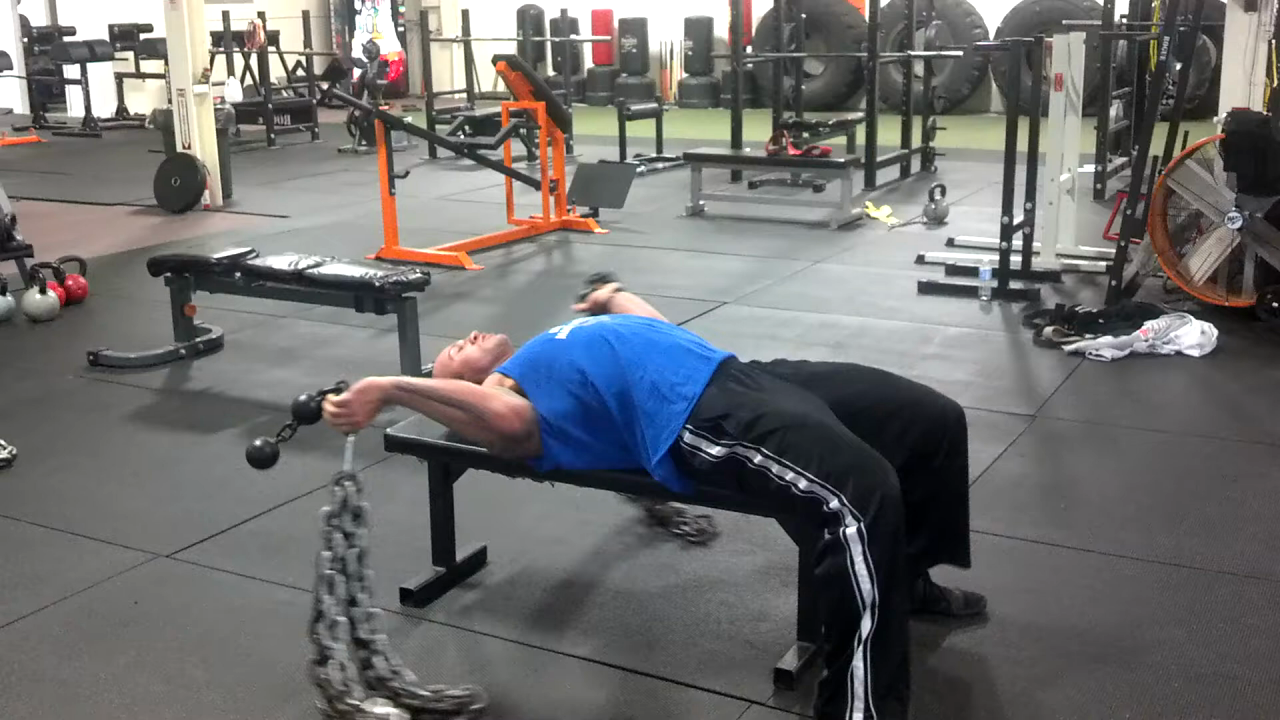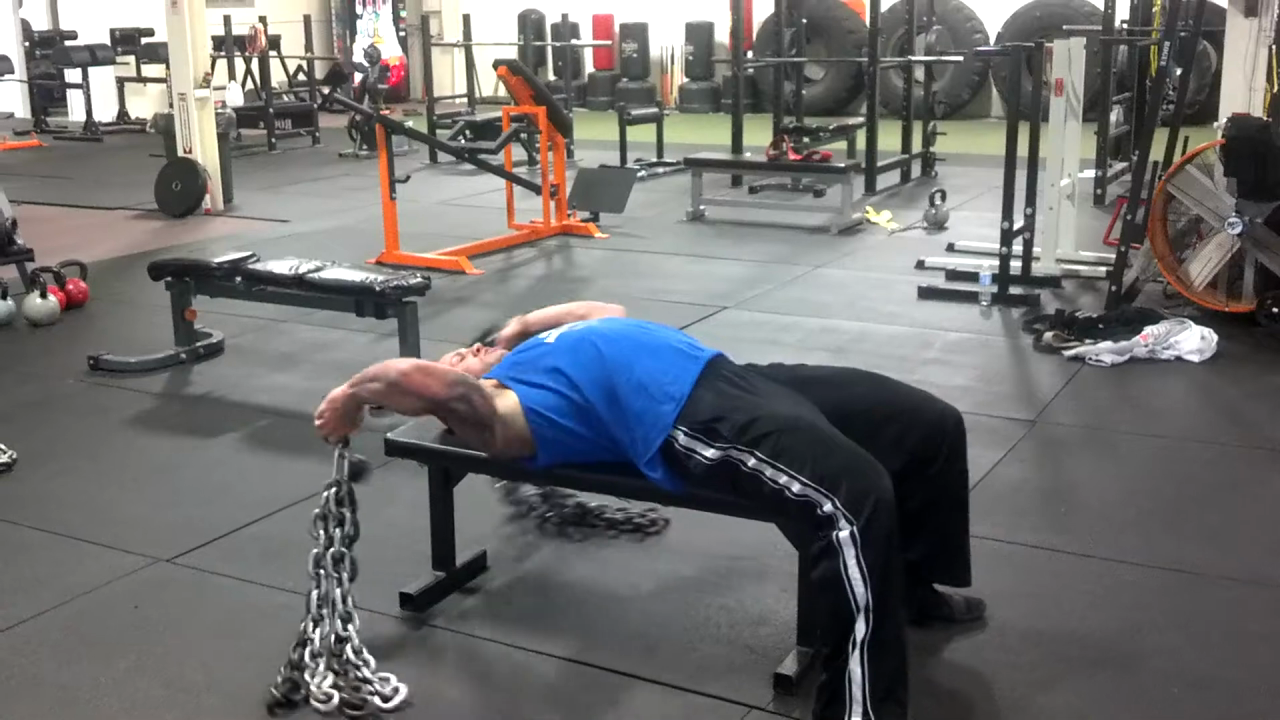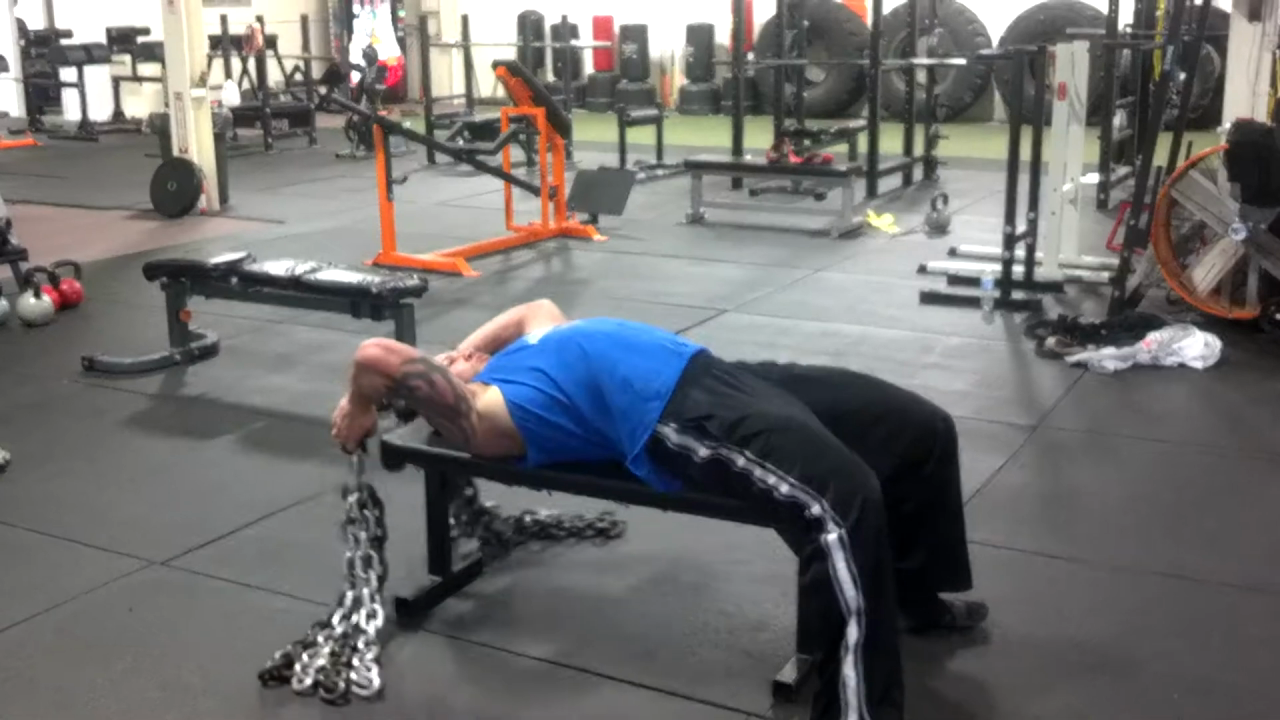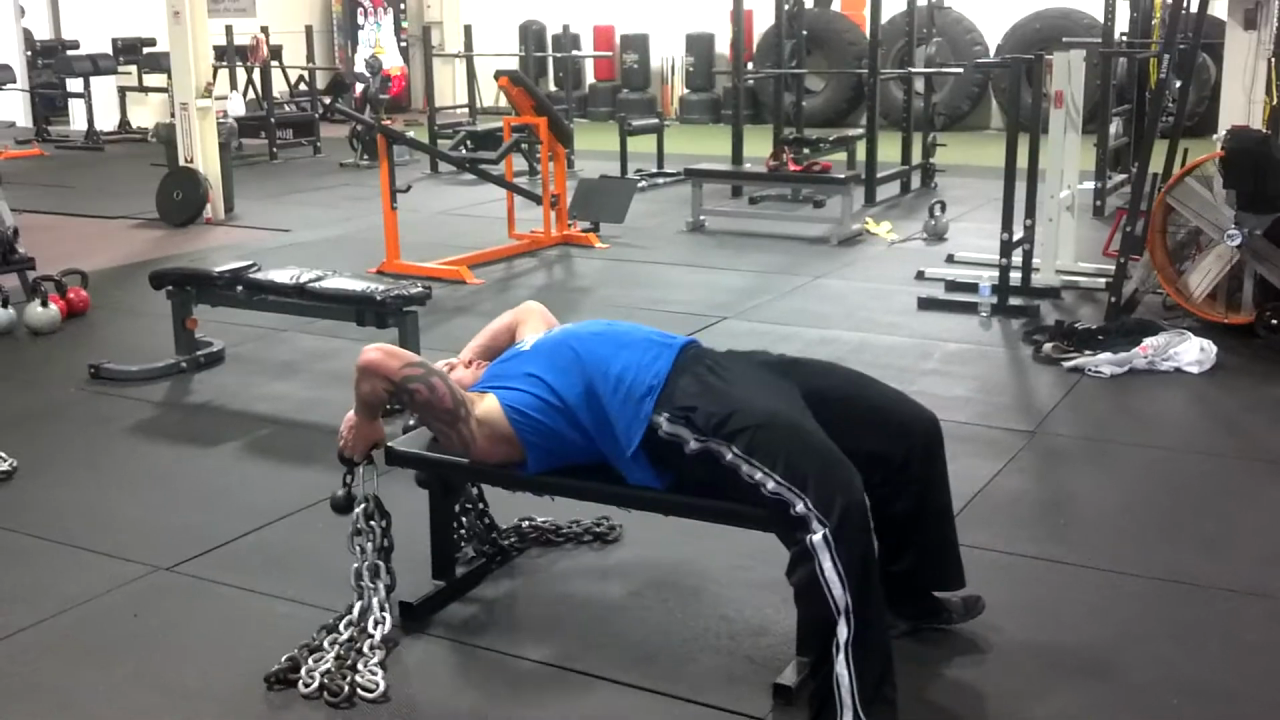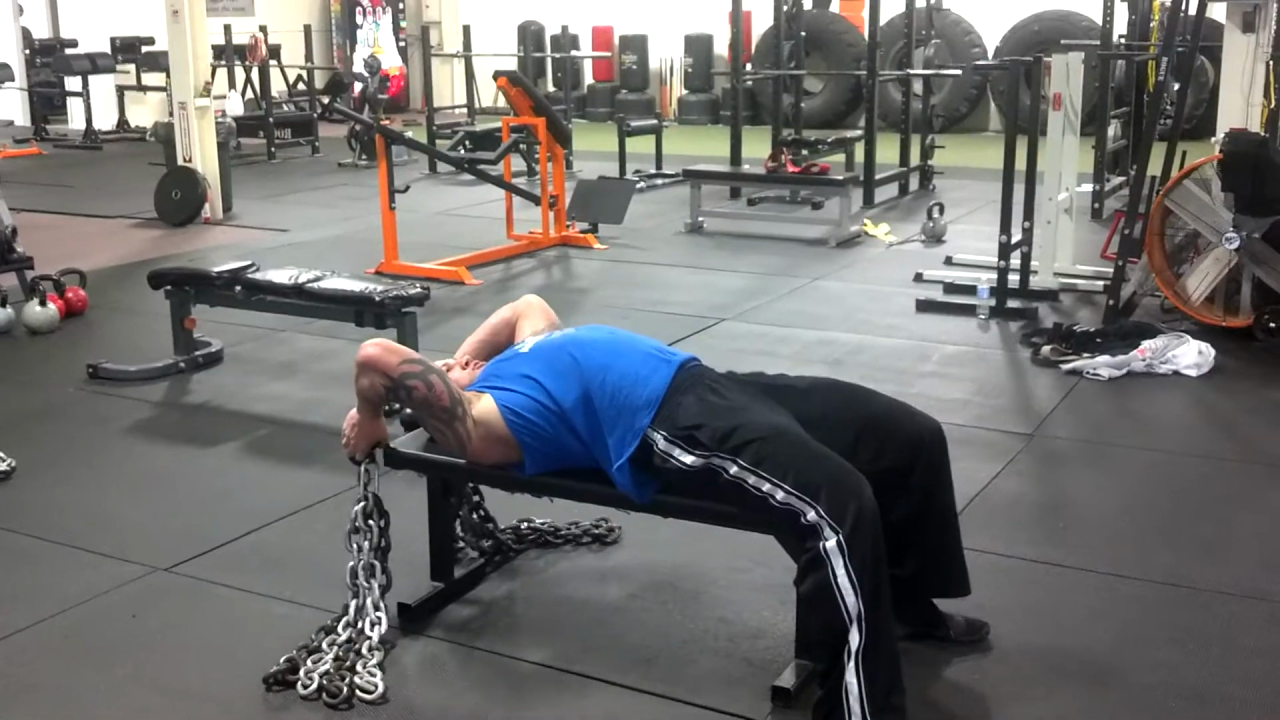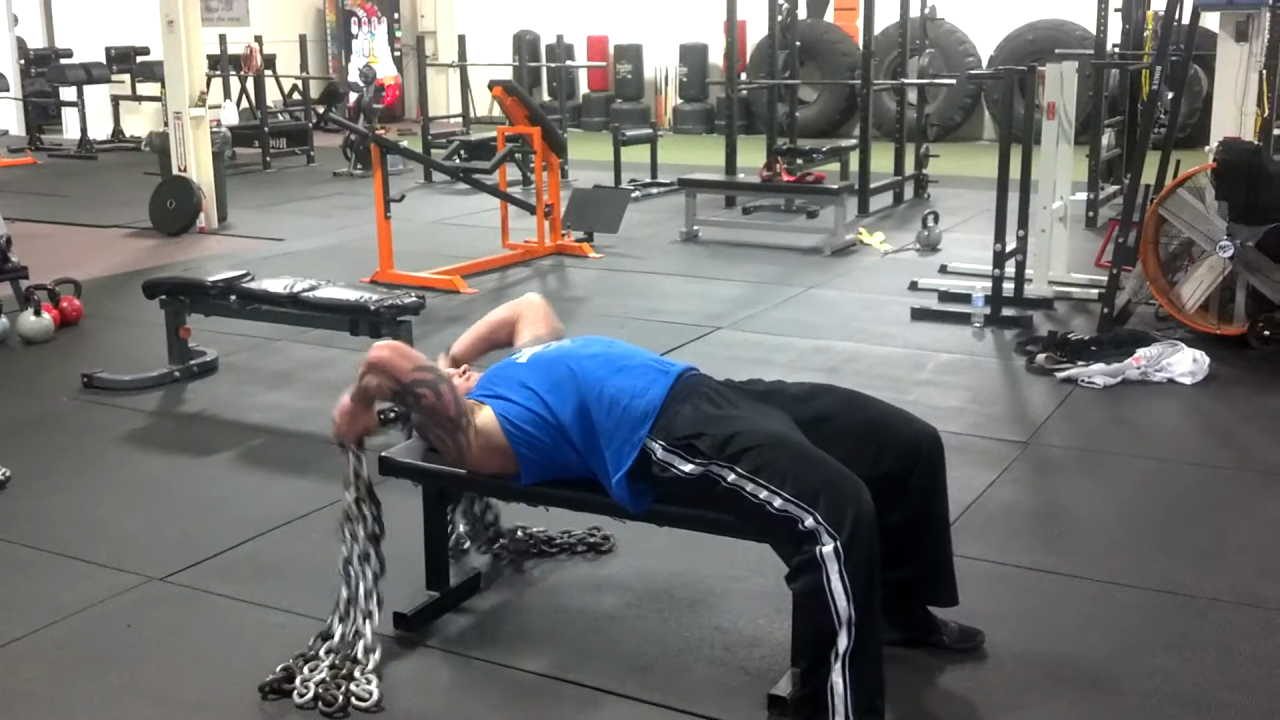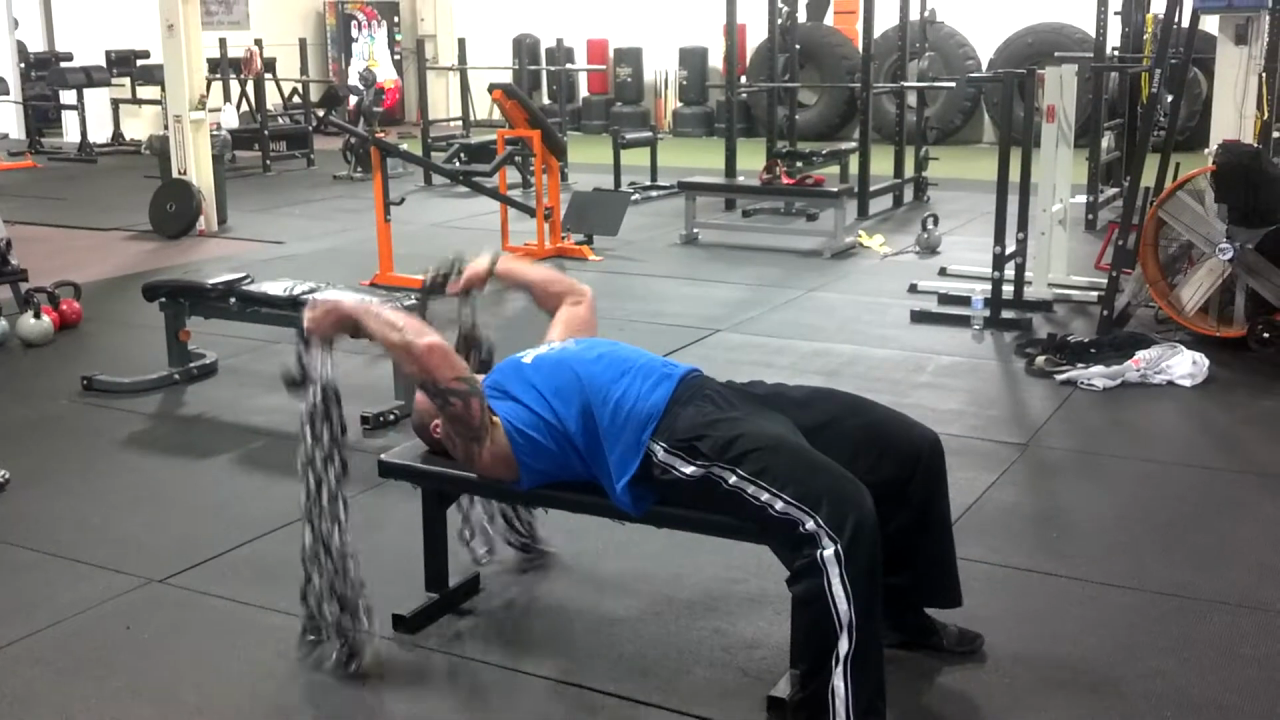
dt=0.3s
person 1, frame 1
left shoulder: (550, 360)
right shoulder: (504, 403)
right elbow: (506, 417)
left wrist: (620, 299)
left hip: (740, 376)
right hip: (703, 422)
left knee: (934, 420)
right knee: (865, 495)
left ankle: (907, 581)
person 1, frame 2
left shoulder: (534, 358)
right shoulder: (495, 412)
left elbow: (612, 313)
right elbow: (419, 379)
left wrist: (525, 325)
right wrist: (349, 396)
left hip: (733, 377)
right hip: (695, 421)
left knee: (931, 427)
right knee: (856, 498)
left ankle: (910, 588)
person 1, frame 3
left shoulder: (526, 359)
right shoulder: (482, 414)
left elbow: (542, 308)
right elbow: (380, 355)
left wrist: (464, 345)
right wrist: (357, 410)
left hip: (721, 374)
right hip: (682, 418)
left knee: (922, 431)
right knee: (844, 499)
left ankle: (913, 593)
person 1, frame 4
left shoulder: (519, 367)
right shoulder: (482, 423)
left elbow: (531, 309)
right elbow: (379, 359)
left wrist: (463, 351)
right wrist: (365, 418)
right hip: (677, 410)
left knee: (908, 431)
right knee: (829, 498)
left ankle: (906, 593)
person 1, frame 5
left shoulder: (521, 367)
right shoulder: (479, 422)
left elbow: (529, 304)
right elbow: (377, 356)
left wrist: (458, 353)
right wrist: (369, 417)
left hip: (712, 385)
right hip: (672, 427)
left knee: (914, 438)
right knee: (840, 506)
left ankle: (907, 604)
person 1, frame 6
left shoulder: (523, 372)
right shoulder: (476, 432)
left elbow: (532, 302)
right elbow: (390, 358)
left wrist: (453, 351)
right wrist: (359, 406)
left hip: (708, 392)
right hip: (670, 435)
left knee: (910, 446)
right knee: (837, 513)
left ankle: (898, 609)
person 1, frame 7
left shoulder: (525, 380)
right shoulder: (483, 438)
left elbow: (576, 299)
right elbow: (427, 352)
left wrist: (495, 265)
right wrist: (346, 309)
left hip: (712, 397)
right hip: (670, 440)
left knee: (912, 450)
right knee: (838, 516)
left ankle: (898, 613)
